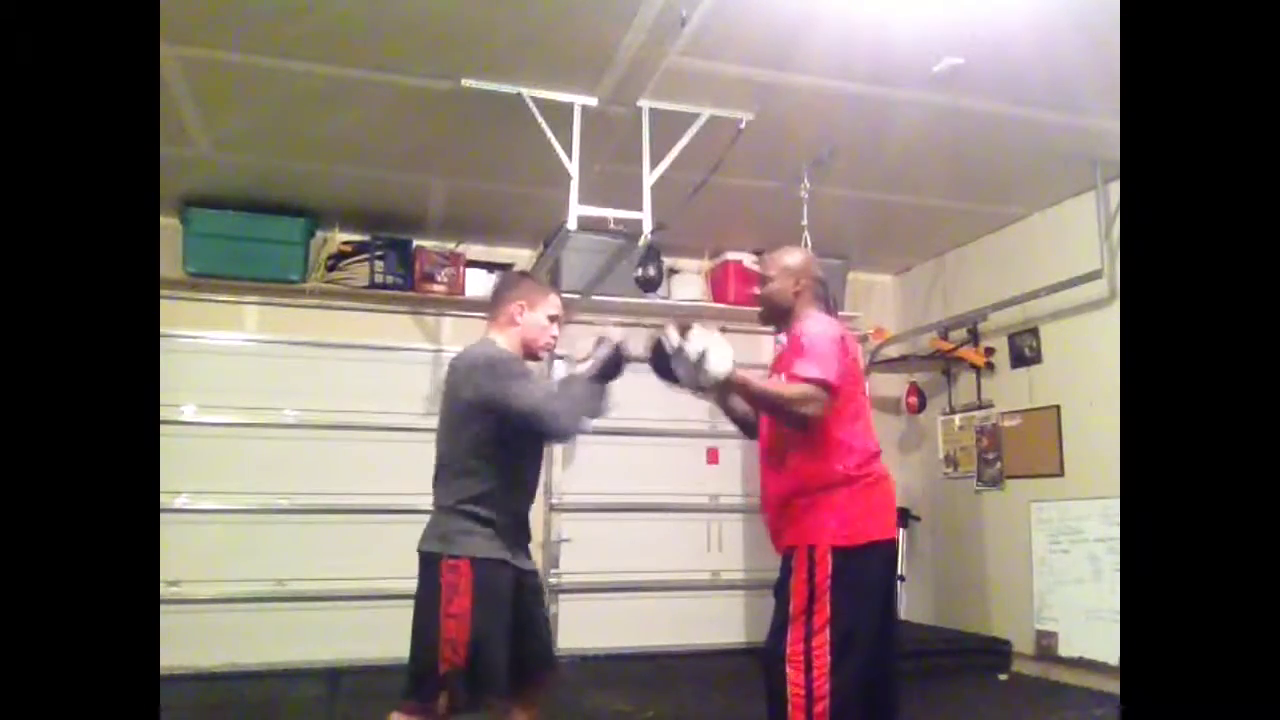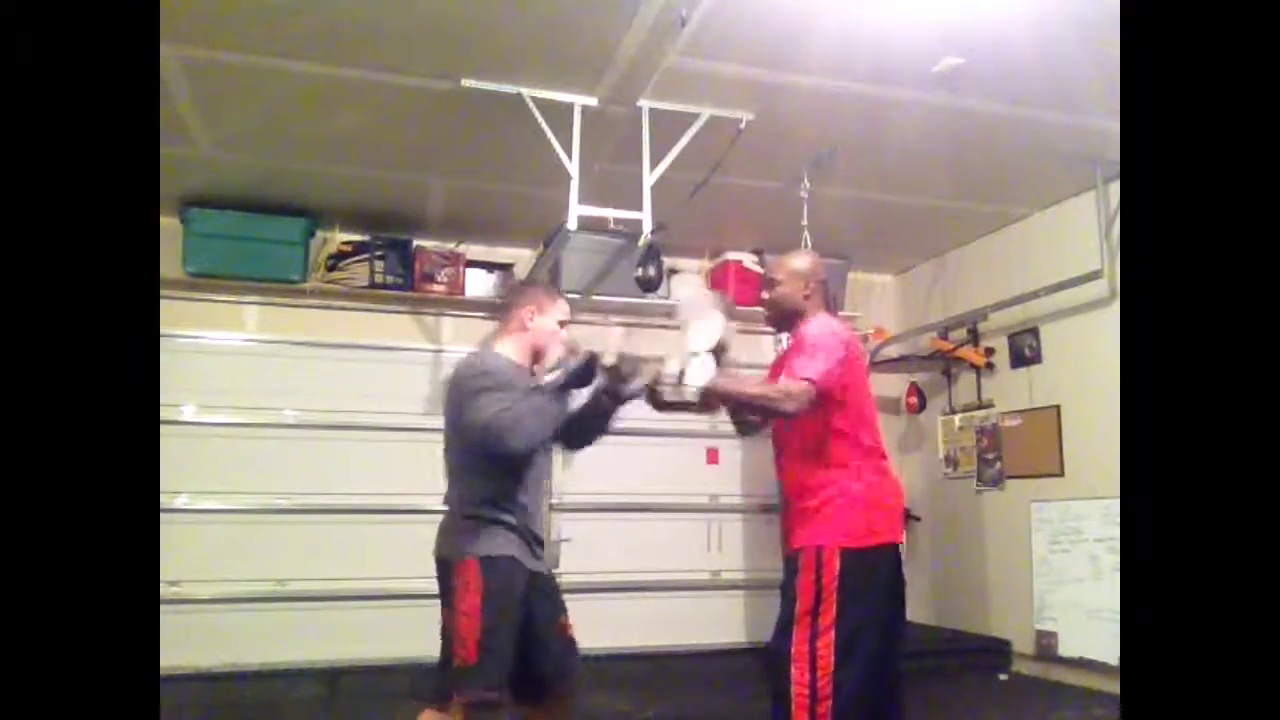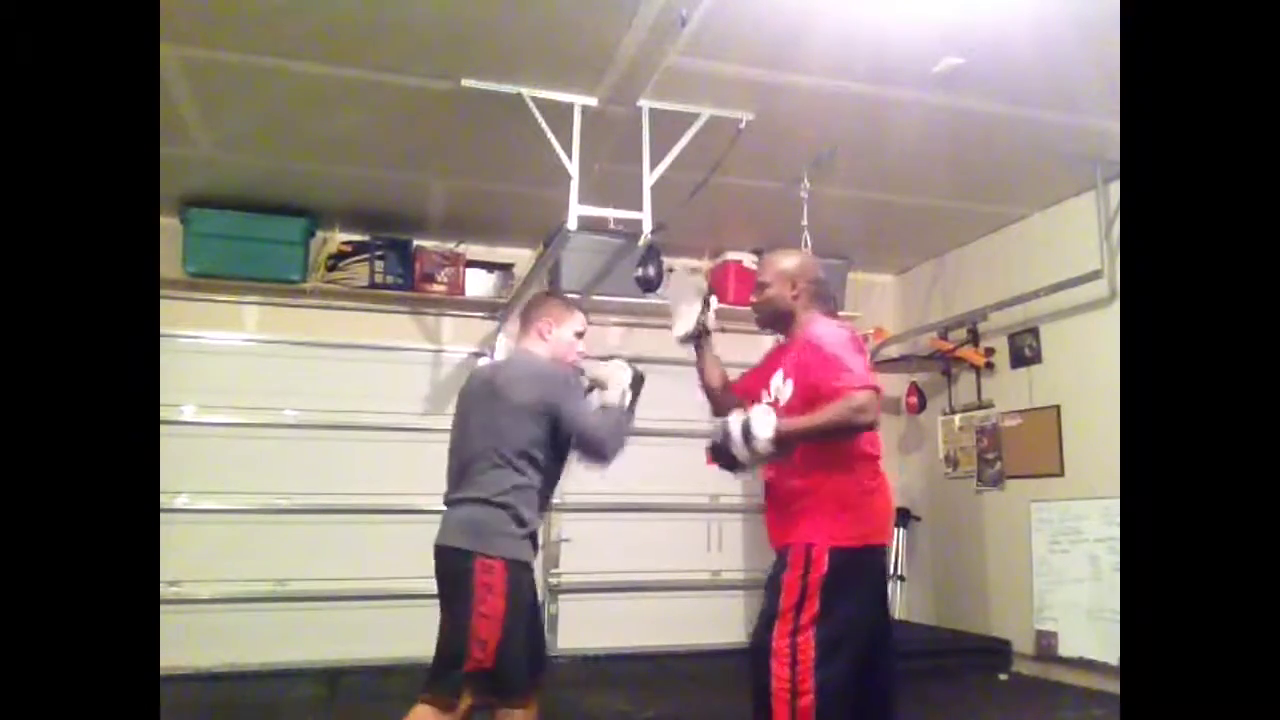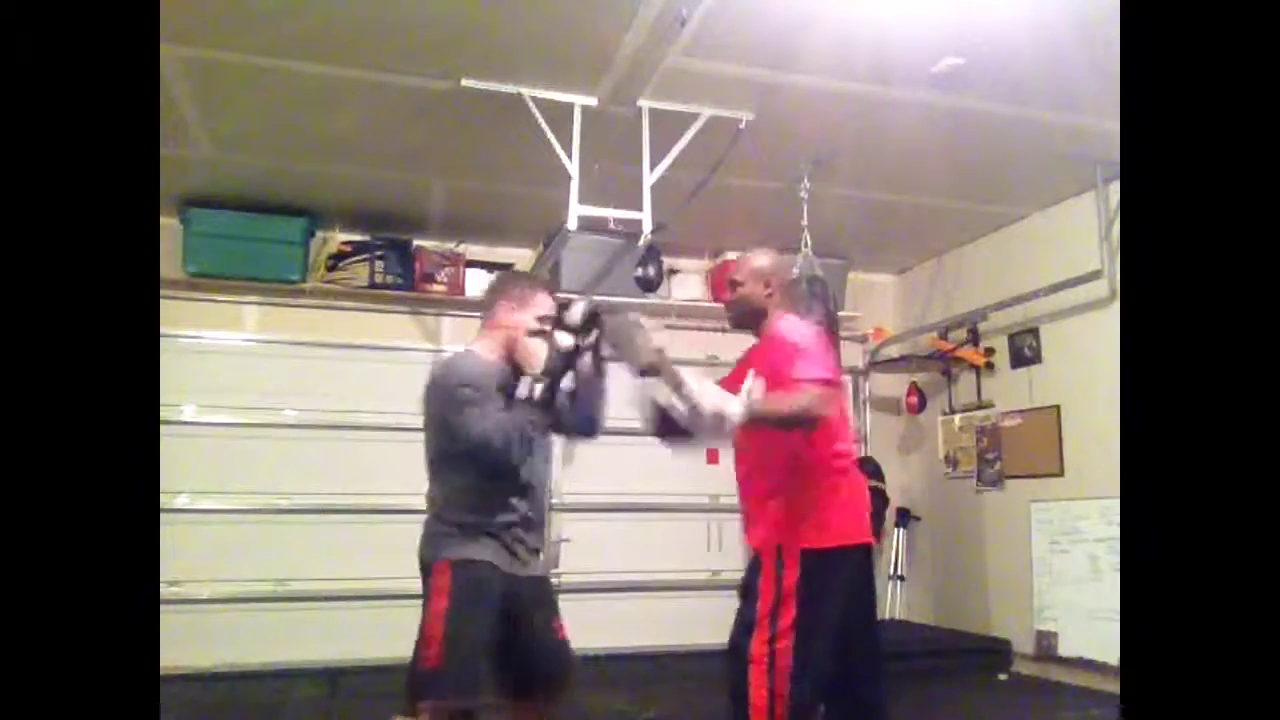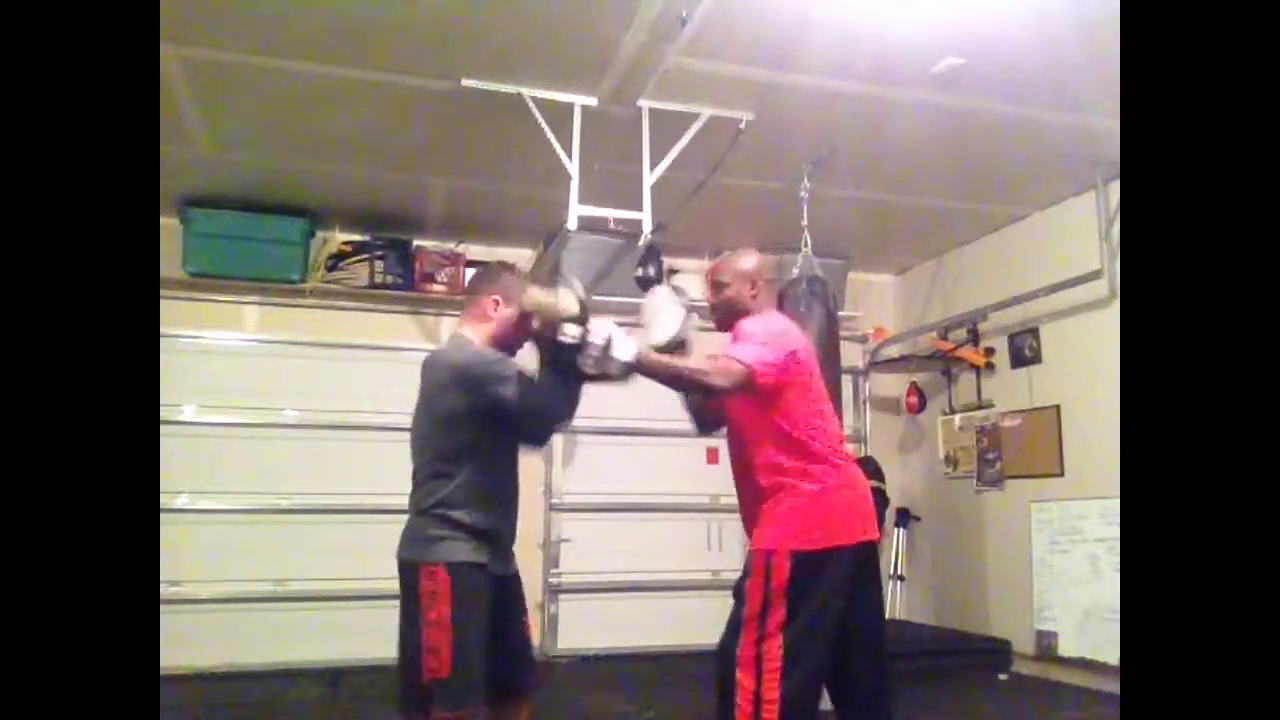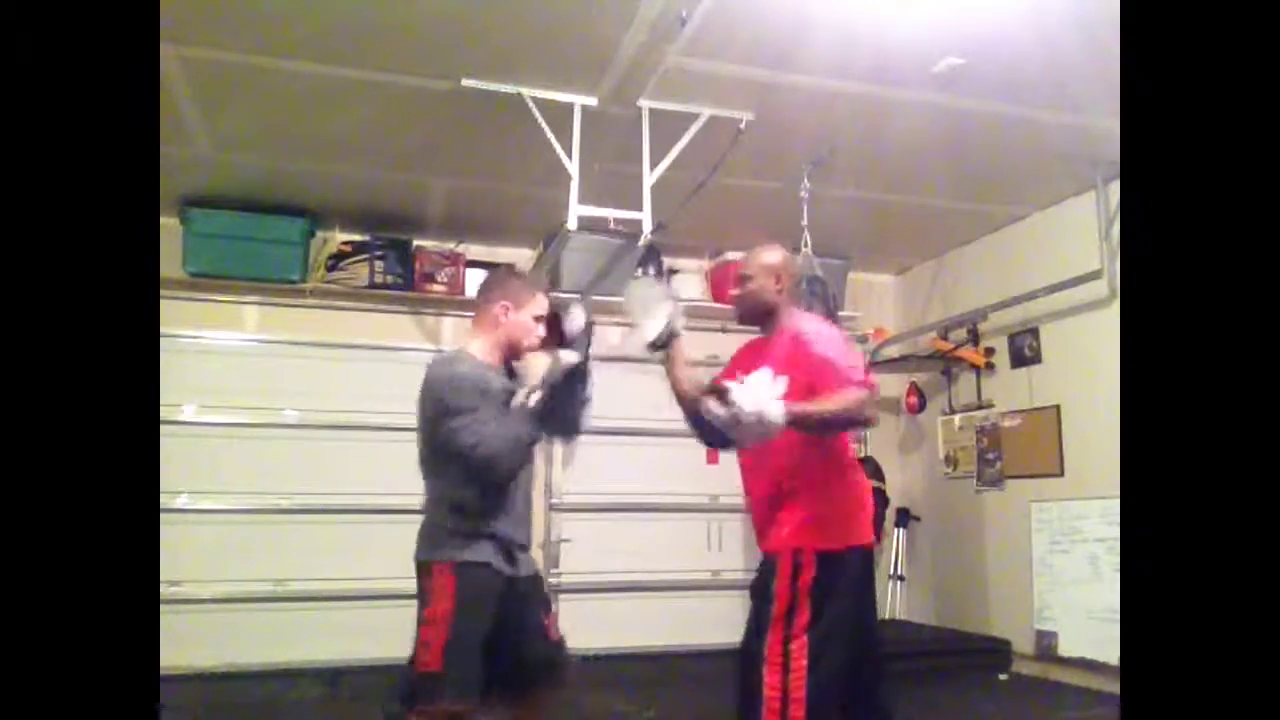
dt=0.3s
person 1, frame 1
left shoulder: (817, 332)
right shoulder: (797, 344)
left elbow: (808, 404)
right elbow: (757, 424)
left wrist: (728, 372)
right wrist: (714, 382)
left hip: (836, 522)
right hip: (858, 524)
left knee: (804, 660)
right knee: (862, 662)
person 1, frame 2
left shoulder: (821, 336)
right shoulder: (799, 350)
left elbow: (789, 399)
right elbow: (752, 419)
left wrist: (710, 384)
right wrist: (723, 391)
left hip: (844, 524)
right hip: (858, 524)
left knee: (808, 661)
right knee: (868, 662)
person 1, frame 3
left shoulder: (827, 339)
right shoulder: (780, 357)
left elbow: (864, 409)
right elbow: (728, 403)
left wrist: (774, 429)
right wrist: (701, 340)
left hip: (834, 525)
right hip: (815, 527)
left knee: (785, 658)
right knee: (858, 664)
person 1, frame 4
left shoulder: (795, 336)
right shoulder: (758, 357)
left elbow: (813, 406)
right elbow: (701, 404)
left wrist: (734, 410)
right wrist: (660, 368)
left hip: (810, 526)
right hip: (834, 527)
left knee: (767, 663)
right knee: (849, 670)
person 1, frame 5
left shoulder: (763, 330)
right shoulder: (761, 337)
left elbow: (722, 378)
right elbow: (710, 419)
left wrist: (636, 355)
right wrist: (671, 354)
left hip: (804, 522)
right hip: (844, 519)
left knee: (756, 667)
right knee: (857, 673)
person 1, frame 6
left shoulder: (814, 335)
right shoulder: (751, 354)
left elbow: (861, 405)
right elbow: (700, 405)
left wrist: (781, 413)
right wrist: (670, 343)
left hip: (818, 525)
right hip: (830, 527)
left knee: (780, 665)
right knee: (848, 666)
person 2, frame 1
left shoulder: (507, 368)
right shoulder: (486, 364)
left elbow: (539, 423)
right elbow: (558, 418)
left wrist: (588, 373)
right wrist: (593, 369)
left hip: (508, 550)
right hip: (467, 551)
left knee: (527, 677)
person 2, frame 2
left shoulder: (528, 378)
right shoulder: (480, 371)
left elbow: (575, 432)
right elbow: (511, 436)
left wrist: (609, 391)
right wrist: (555, 383)
left hip: (524, 553)
right hip: (481, 551)
left knee: (553, 683)
person 2, frame 3
left shoulder: (489, 377)
right shoulder: (546, 375)
right elbow: (603, 443)
right wrist: (621, 392)
left hip: (503, 548)
right hip: (488, 548)
left knee: (522, 679)
person 2, frame 4
left shoulder: (518, 375)
right shoulder: (459, 376)
left elbow: (584, 424)
right elbow: (504, 449)
left wrist: (585, 357)
right wrist: (543, 381)
left hip: (519, 557)
right hip: (465, 555)
left knee: (542, 683)
person 2, frame 5
left shoulder: (485, 364)
right shoulder: (467, 365)
left elbow: (534, 421)
right elbow: (544, 416)
left hip: (489, 554)
right hip: (448, 556)
person 2, frame 6
left shoulder: (506, 375)
right shoulder: (451, 377)
left elbow: (565, 425)
right elbow: (495, 457)
left wrist: (572, 357)
right wrist: (539, 393)
left hip: (511, 558)
right hip: (459, 559)
left knee: (537, 679)
